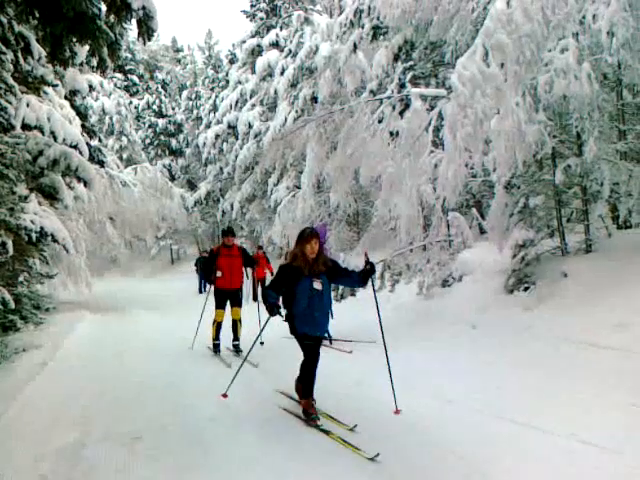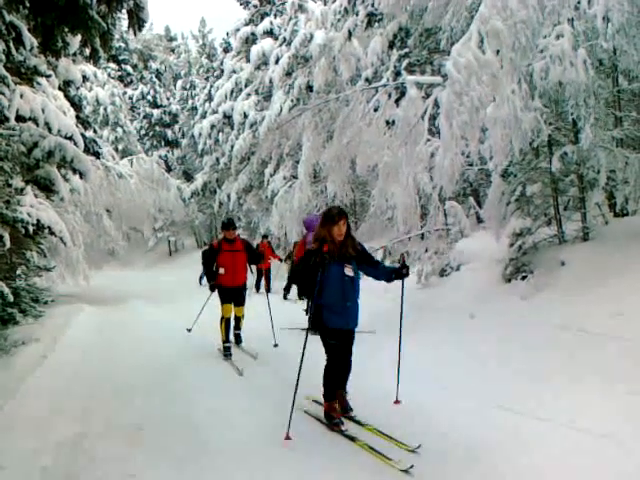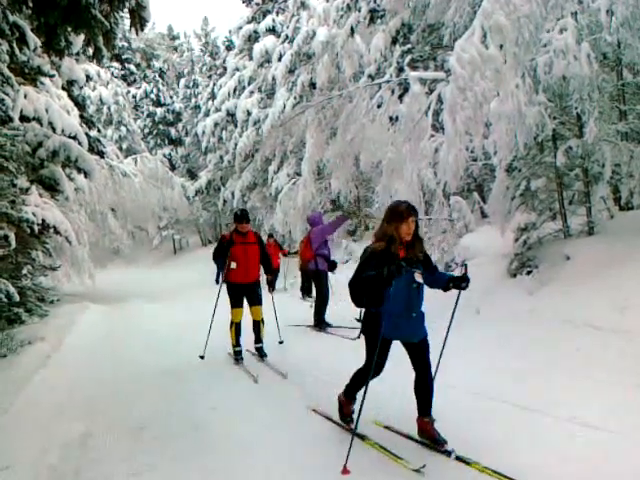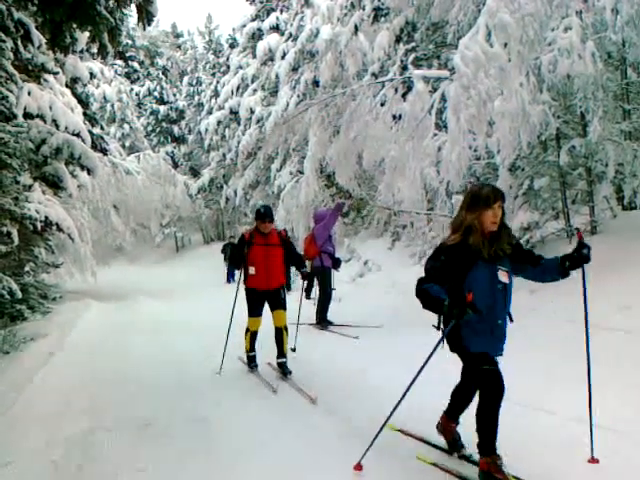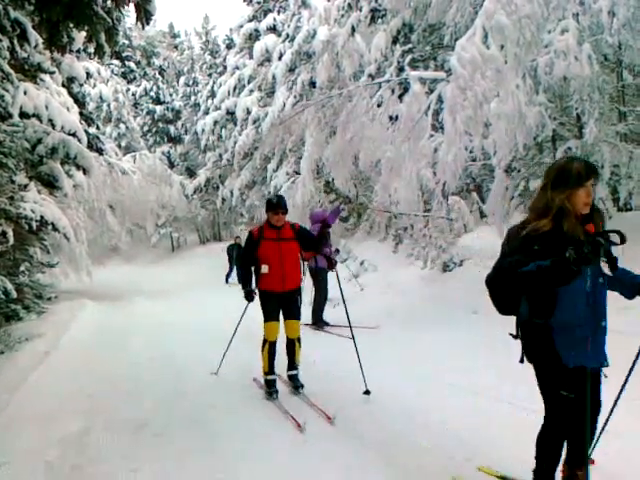
dt=0.5s
person 1, frame 1
left shoulder: (326, 266)
right shoulder: (290, 268)
left elbow: (347, 277)
right elbow: (272, 289)
left wrist: (364, 274)
right wrist: (271, 302)
left hip: (320, 322)
right hip: (300, 322)
left knee: (312, 358)
right knee: (311, 357)
left ankle: (301, 385)
right ankle: (307, 402)
person 1, frame 2
left shoulder: (354, 249)
right shoulder: (316, 253)
left elbow: (373, 267)
right elbow: (299, 274)
left wrist: (394, 273)
right wrist: (314, 264)
left hip: (349, 313)
right hip: (326, 313)
left knee: (346, 357)
right knee: (336, 358)
left ankle: (341, 395)
right ankle: (330, 406)
person 1, frame 3
left shoulder: (416, 251)
right shoulder: (377, 253)
left elbow: (431, 274)
right elbow: (358, 284)
left wrist: (452, 281)
right wrist: (386, 274)
left hip: (413, 321)
right hip: (382, 321)
left knee: (424, 370)
right knee: (373, 367)
left ankle: (425, 423)
right ankle: (346, 398)
person 1, frame 4
left shoulder: (505, 245)
right shoulder: (455, 248)
left elbow: (535, 267)
right elbow: (426, 285)
left wrist: (570, 261)
right wrist: (448, 304)
left hip: (493, 331)
right hip: (465, 331)
left knee: (472, 381)
right knee: (493, 387)
left ankle: (448, 422)
person 1, frame 5
left shoulder: (589, 230)
right shoulder: (538, 235)
left elbow: (608, 271)
right elbow: (513, 277)
right wrist: (571, 260)
left hip: (586, 339)
right hip: (549, 339)
left knee: (589, 409)
right knee: (562, 415)
person 2, frame 1
left shoulder: (240, 251)
right shoulder: (216, 252)
left elbow: (250, 262)
right elbow: (207, 266)
left wrist: (255, 263)
right wrist: (210, 277)
left hip: (236, 289)
right hip: (220, 289)
left knee: (236, 316)
right knee: (219, 316)
left ankle: (236, 343)
right ankle: (216, 342)
person 2, frame 2
left shoulder: (244, 244)
right shoulder: (216, 247)
left elbow: (253, 258)
right elbow: (208, 265)
left wrist: (260, 258)
right wrist: (211, 281)
left hip: (240, 285)
right hip: (223, 286)
left knee: (239, 312)
right knee: (226, 312)
left ankle: (237, 331)
right ankle: (226, 345)
person 2, frame 3
left shoulder: (256, 237)
right shoulder: (227, 238)
left elbow: (264, 257)
right elbow: (217, 258)
left wrist: (269, 274)
right wrist: (226, 248)
left hip: (253, 283)
right hip: (234, 284)
left knee: (258, 315)
right knee: (236, 316)
left ankle: (259, 345)
right ankle: (237, 348)
person 2, frame 4
left shoulder: (281, 237)
right shoulder: (247, 238)
left elbow: (293, 255)
right elbow: (235, 261)
left wrist: (302, 268)
right wrist: (242, 256)
left hip: (276, 288)
right hip: (254, 289)
left knee: (281, 322)
right knee: (254, 324)
left ankle: (282, 360)
right ankle: (250, 354)
person 2, frame 5
left shoulder: (296, 231)
right shoulder: (256, 235)
left elbow: (316, 245)
right elbow: (245, 263)
right wrist: (246, 286)
left hip: (292, 290)
right hip: (268, 292)
left knee: (293, 332)
right knee: (271, 333)
left ankle: (293, 372)
right ankle: (269, 378)
